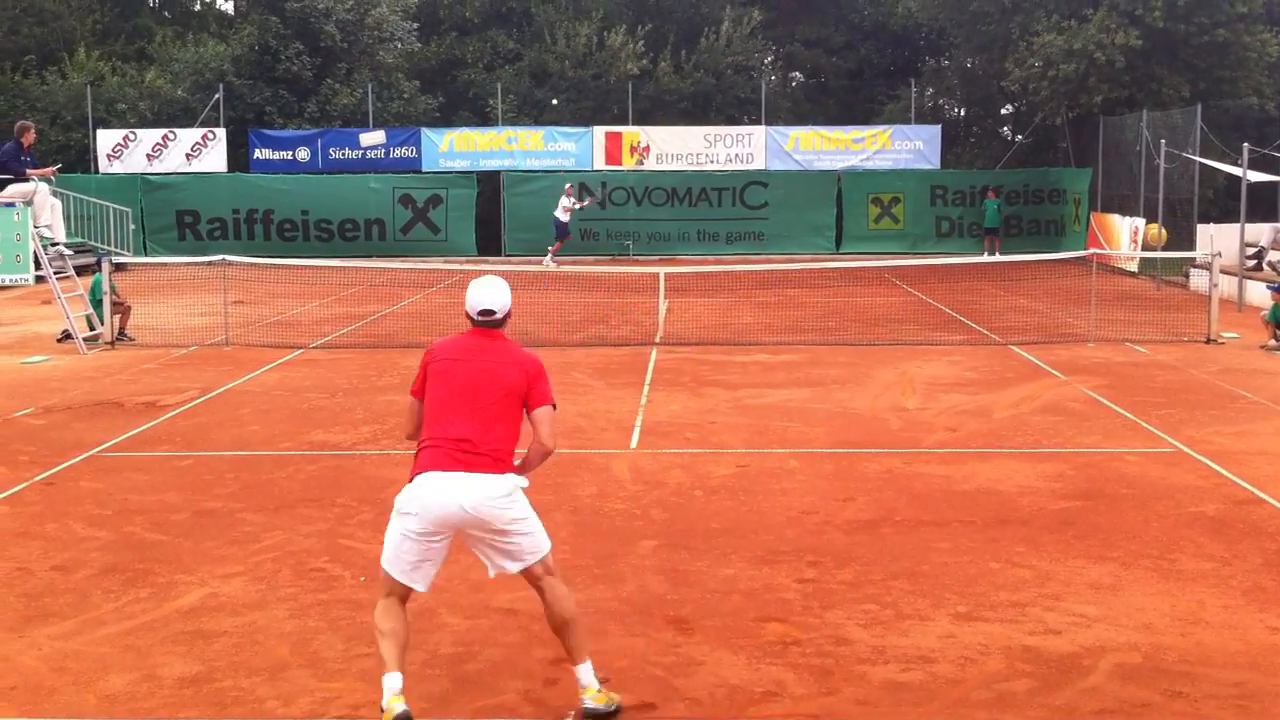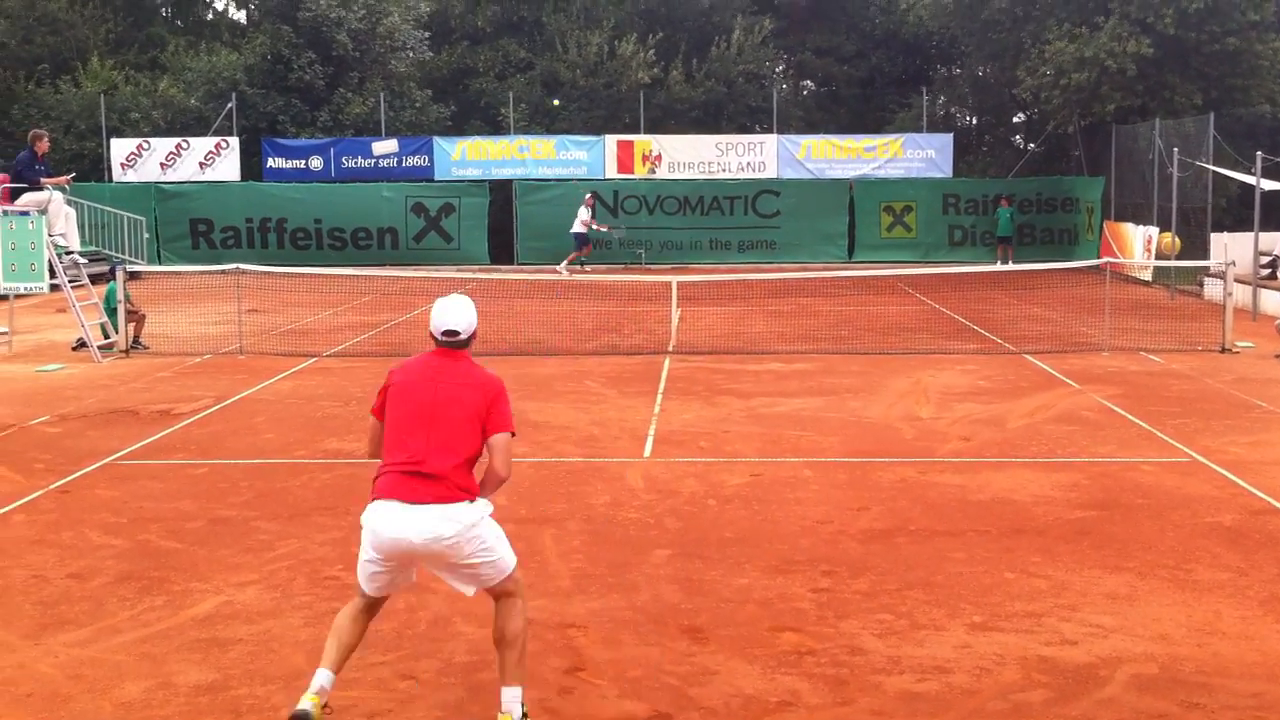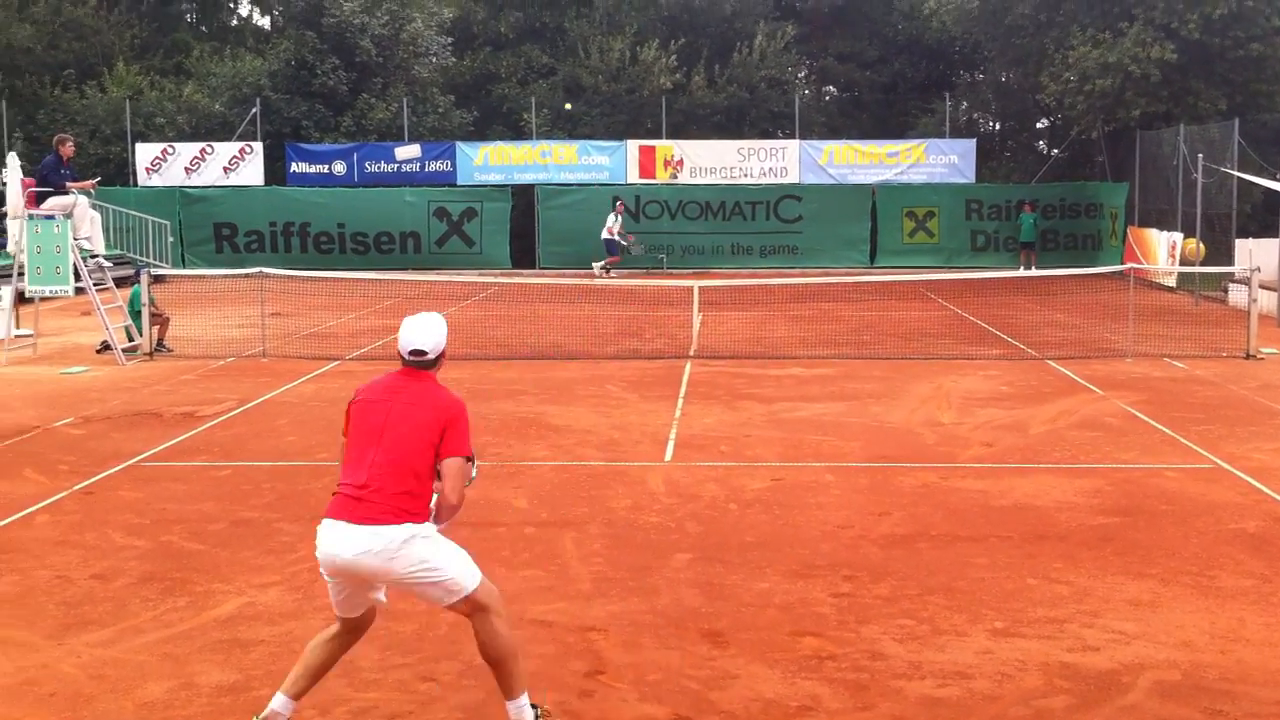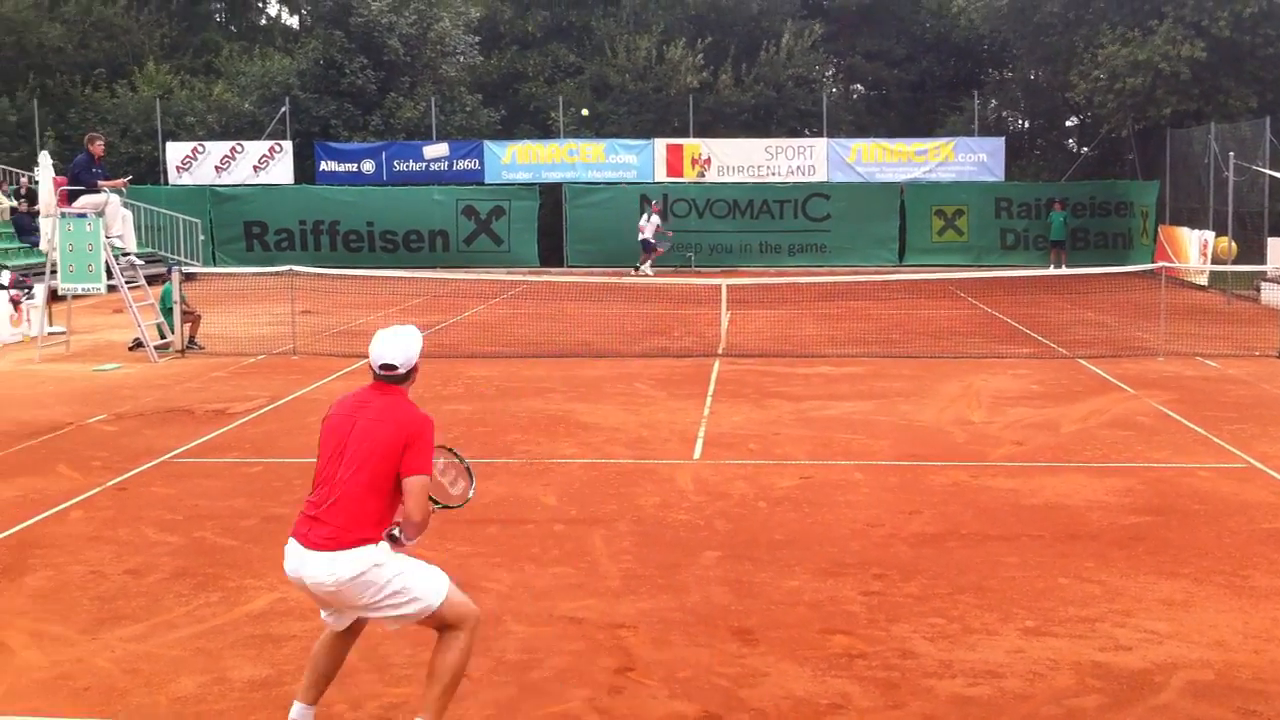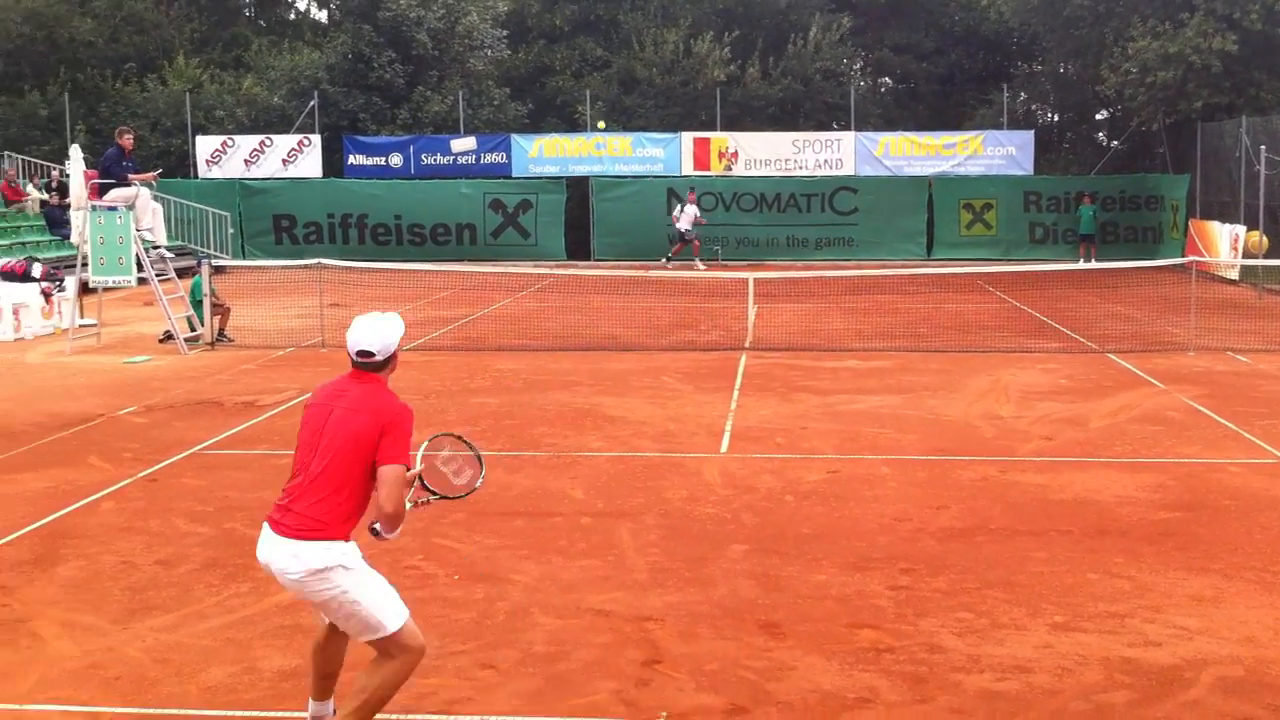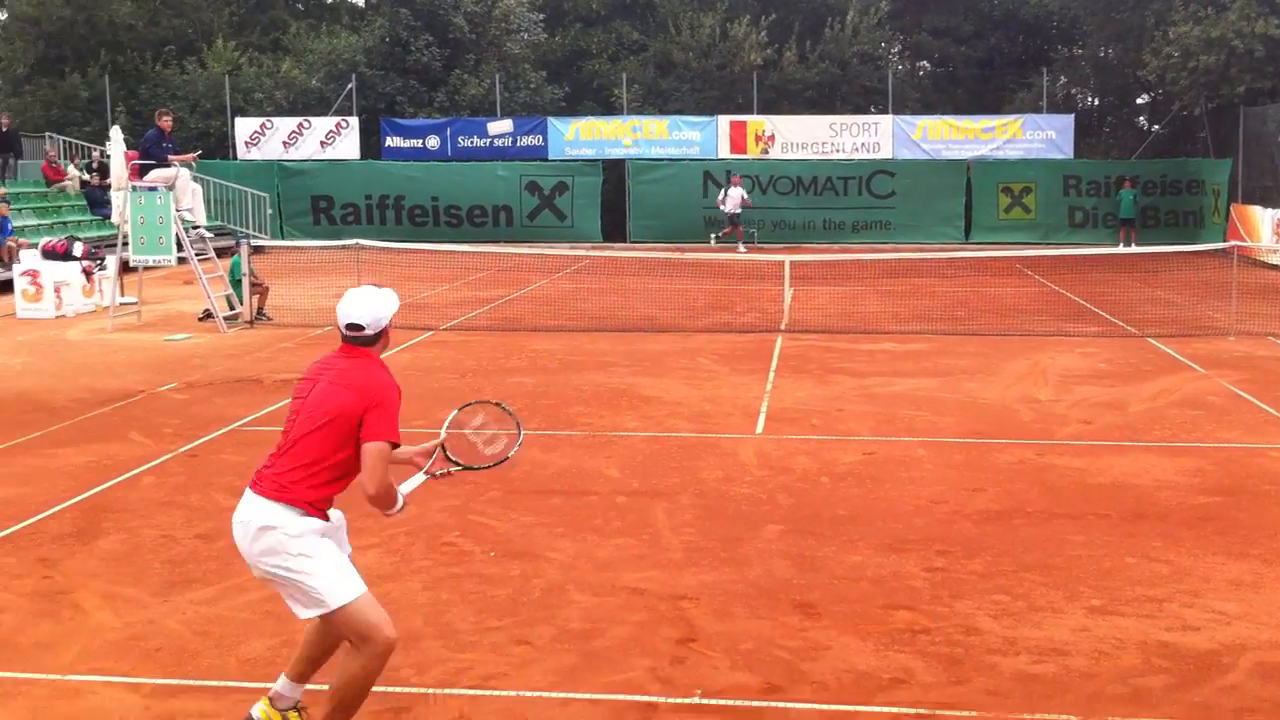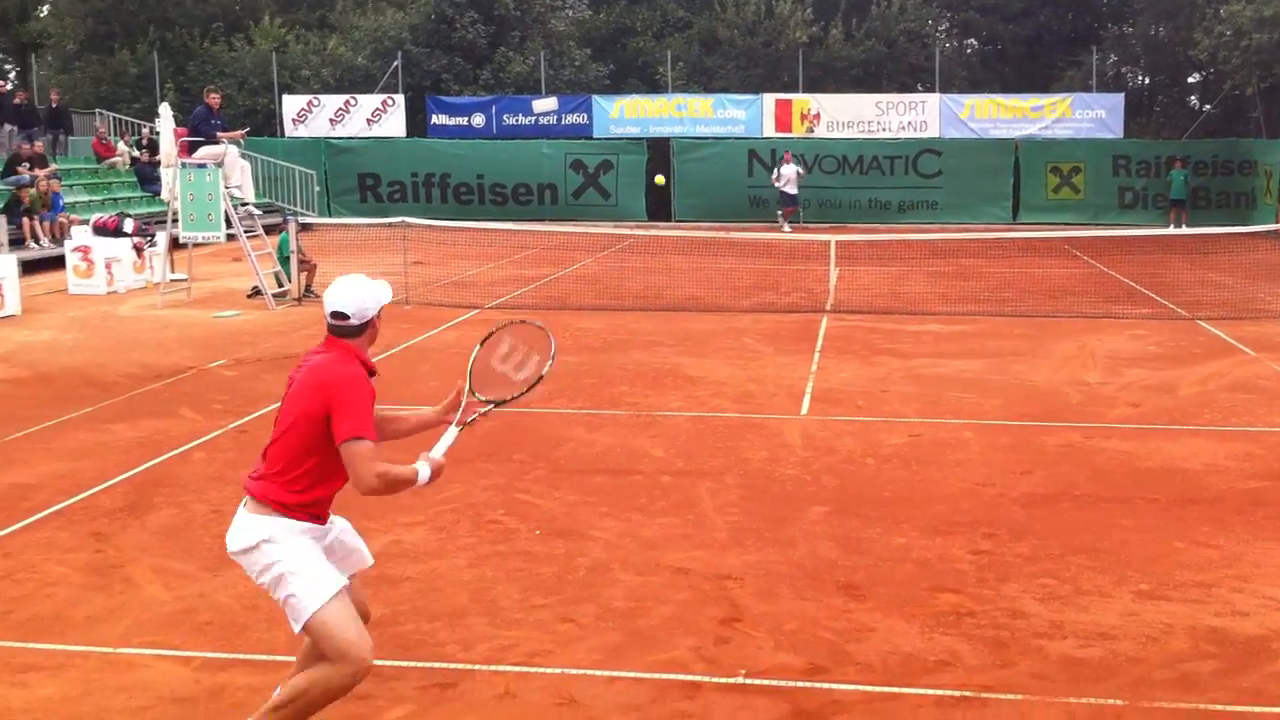
dt=0.1s
person 1, frame 1
left shoulder: (437, 352)
right shoulder: (528, 364)
left elbow: (411, 428)
right elbow: (546, 443)
right wrist: (519, 470)
left hip: (428, 489)
right hip: (492, 489)
left knee: (391, 597)
right knee: (548, 580)
person 1, frame 2
left shoulder: (398, 374)
right shoulder: (488, 385)
left elbow: (373, 449)
right elbow: (501, 470)
right wrist: (479, 495)
left hip: (387, 516)
right hip: (450, 515)
left knee: (365, 602)
right knee: (510, 594)
person 1, frame 3
left shoulder: (364, 393)
right shoulder: (450, 407)
right elbow: (452, 497)
right wrist: (437, 519)
left hip: (335, 535)
right hip: (395, 537)
left knee: (351, 622)
right knee: (487, 607)
person 1, frame 4
left shoulder: (341, 407)
right shoulder: (416, 423)
right elbow: (416, 516)
right wrist: (404, 536)
left hip: (301, 554)
right hip: (348, 560)
left knee: (346, 624)
right knee: (463, 619)
person 1, frame 5
left shoulder: (323, 395)
right shoulder: (393, 410)
right elbow: (389, 505)
left wrist: (400, 477)
right wrist: (388, 529)
left hip: (278, 540)
right hip: (315, 553)
left knee: (343, 618)
right knee: (407, 649)
person 1, frame 6
left shoulder: (324, 367)
right shoulder: (380, 385)
right elbow: (373, 487)
left wrist: (408, 453)
right wrist: (396, 501)
left hip: (273, 513)
right hip: (282, 527)
left knee: (340, 619)
right knee: (378, 638)
person 1, frame 7
left shoulder: (323, 359)
right shoulder: (347, 378)
left elbow: (369, 429)
right elbow: (368, 478)
left wrist: (440, 414)
right wrist: (424, 471)
left hip: (303, 522)
right hip: (273, 534)
left knee: (355, 616)
right knee: (352, 660)
